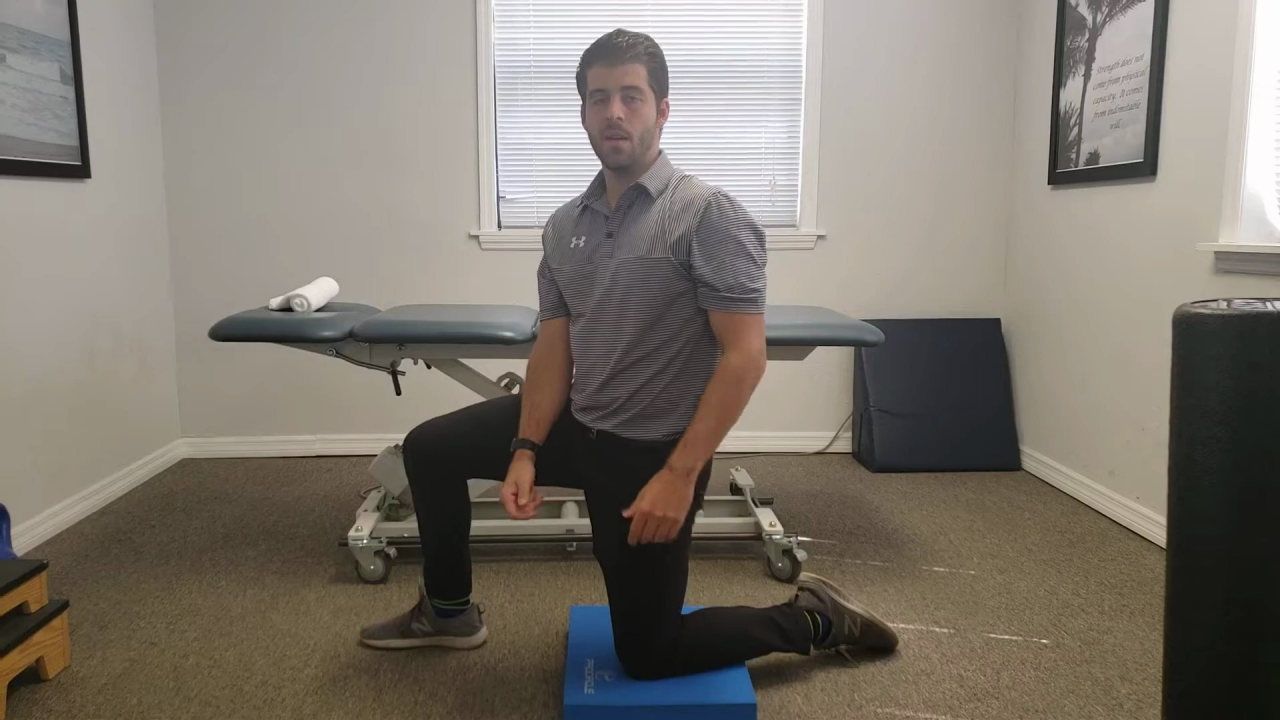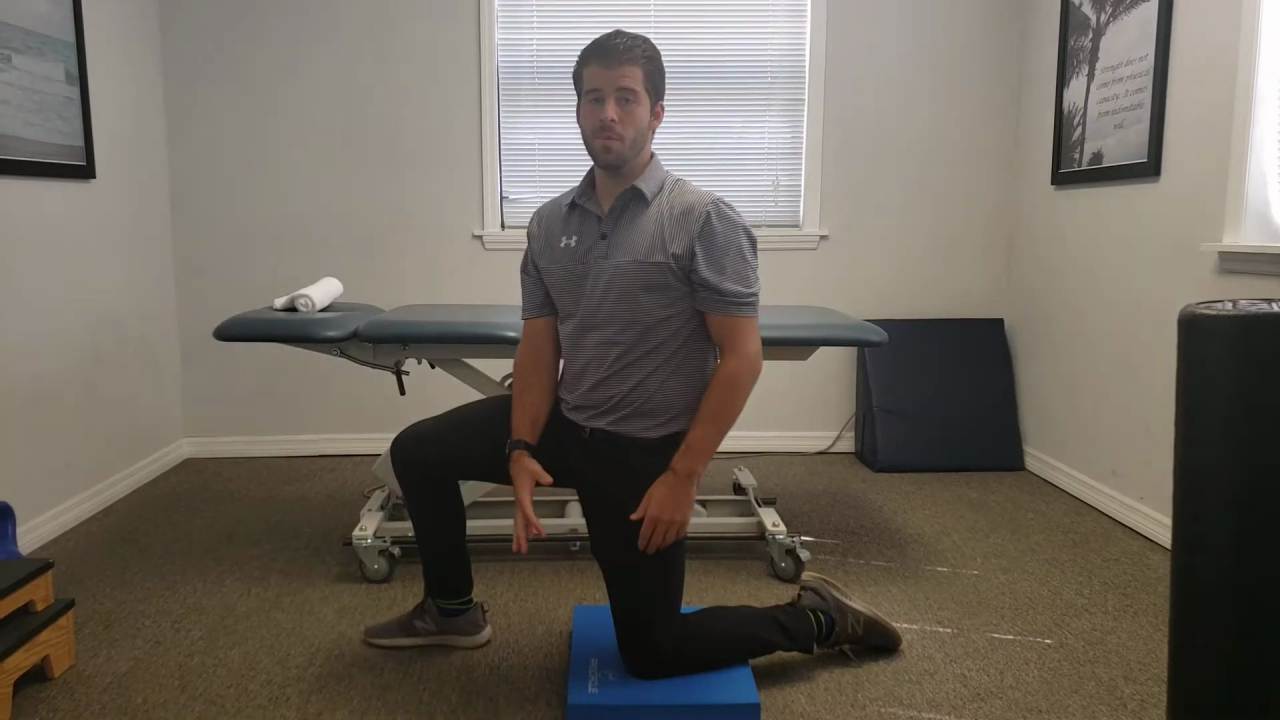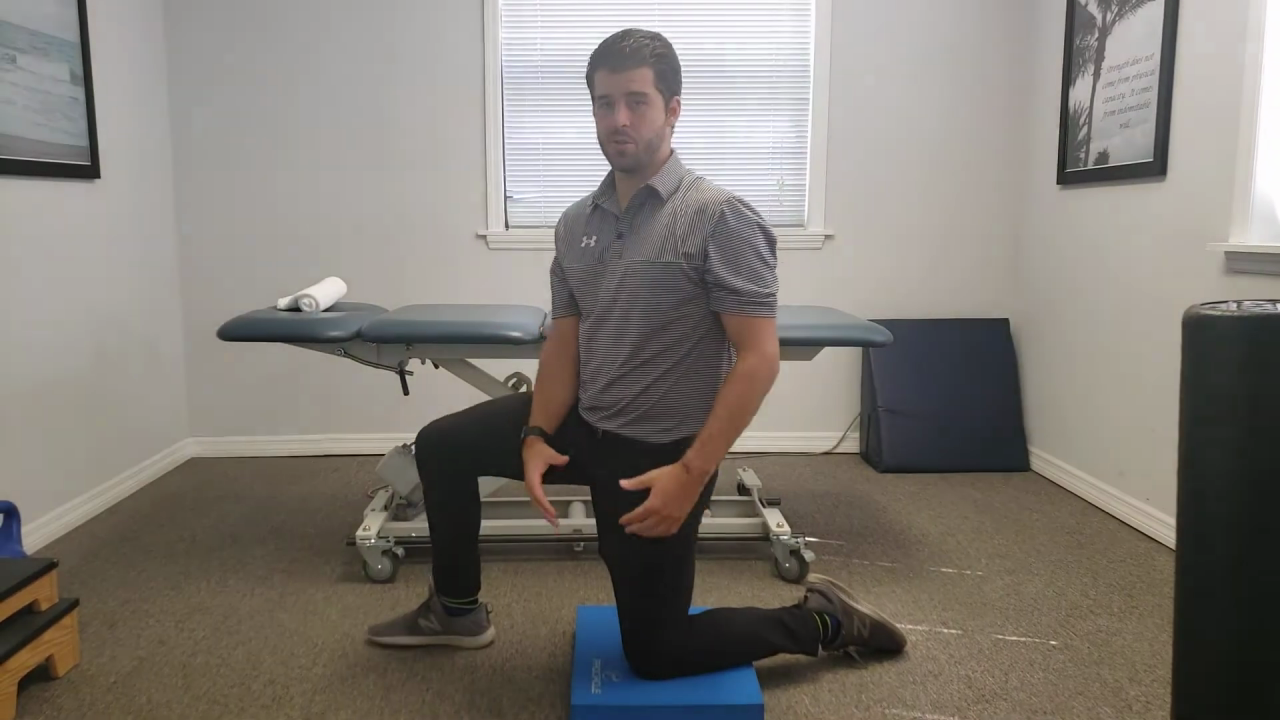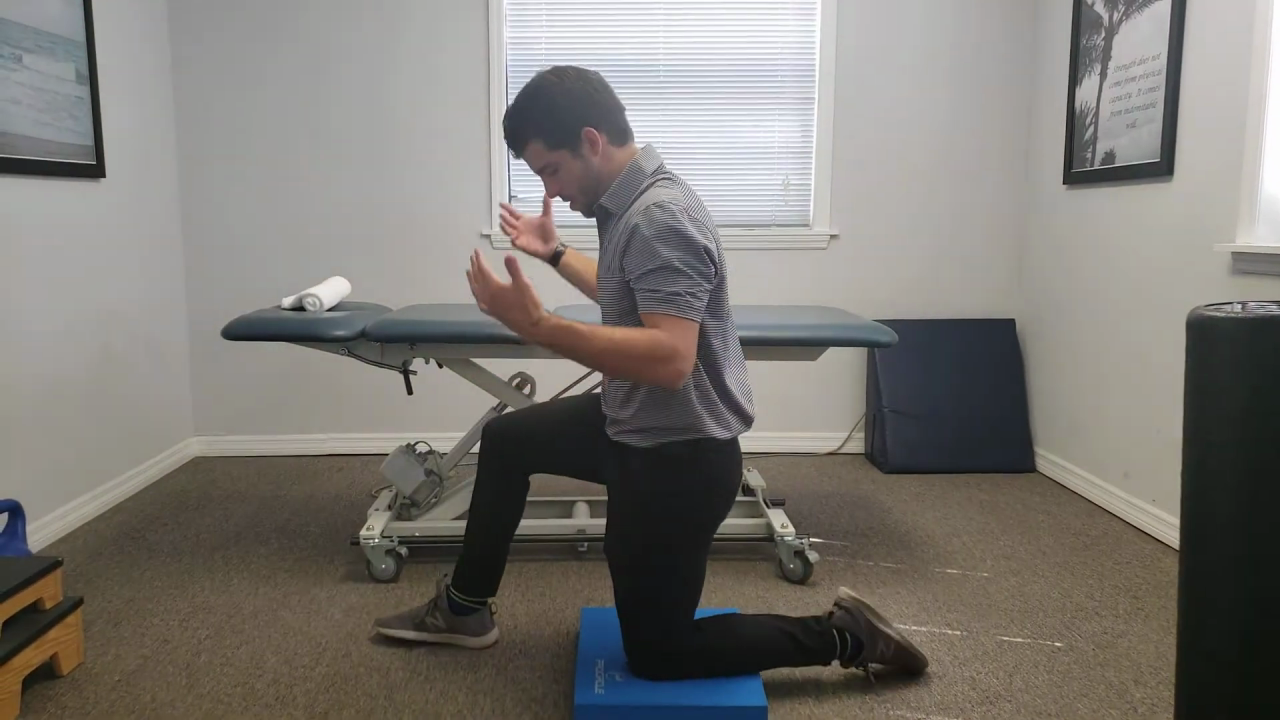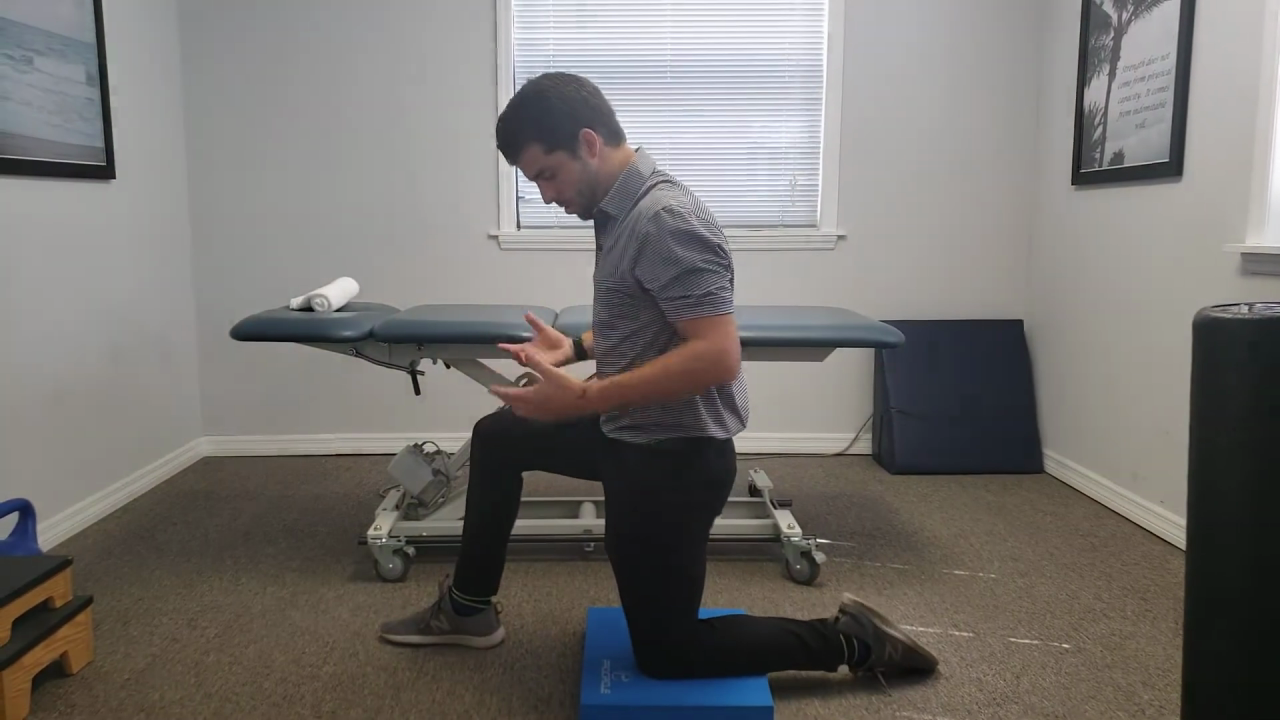
dt=1s
person 1, frame 1
left shoulder: (708, 215)
right shoulder: (565, 225)
left elbow: (745, 356)
right elbow: (554, 347)
left wrist: (681, 473)
right wrist: (526, 450)
left hip: (653, 449)
right hip: (578, 427)
left knee: (649, 656)
right knee: (430, 448)
left ankle: (815, 619)
right ankle: (449, 611)
person 1, frame 2
left shoulder: (703, 221)
right shoulder: (550, 223)
left elbow: (741, 357)
right elbow: (539, 346)
left wrist: (682, 475)
right wrist: (520, 451)
left hip: (645, 450)
right hip: (567, 424)
left knee: (651, 653)
right knee: (417, 451)
left ankle: (817, 618)
right ankle: (452, 610)
person 1, frame 3
left shoulder: (720, 218)
right shoulder: (577, 222)
left elbow: (759, 358)
right elbow: (566, 340)
left wrist: (690, 473)
right wrist: (537, 436)
left hip: (662, 453)
right hip: (587, 426)
left knee: (656, 653)
right knee: (442, 446)
left ankle: (823, 620)
right ankle: (457, 610)
person 1, frame 4
left shoulder: (660, 218)
right shoulder: (636, 202)
left elbow: (669, 358)
left wrist: (539, 326)
right wrist: (554, 253)
left hip: (679, 458)
right hip: (635, 427)
left knee: (656, 652)
right knee: (504, 440)
left ankle: (841, 634)
right ankle: (464, 608)
person 1, frame 5
left shoulder: (664, 219)
right shoulder: (624, 208)
left elbow: (717, 355)
left wrist: (583, 398)
right wrist: (575, 347)
left hip: (673, 455)
right hip: (631, 429)
left knee: (665, 651)
right knee: (496, 438)
left ankle: (849, 639)
right ankle: (468, 608)
